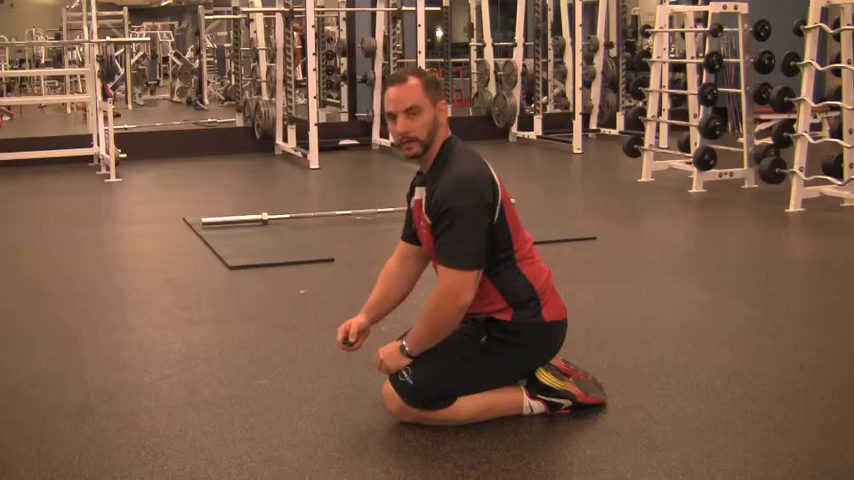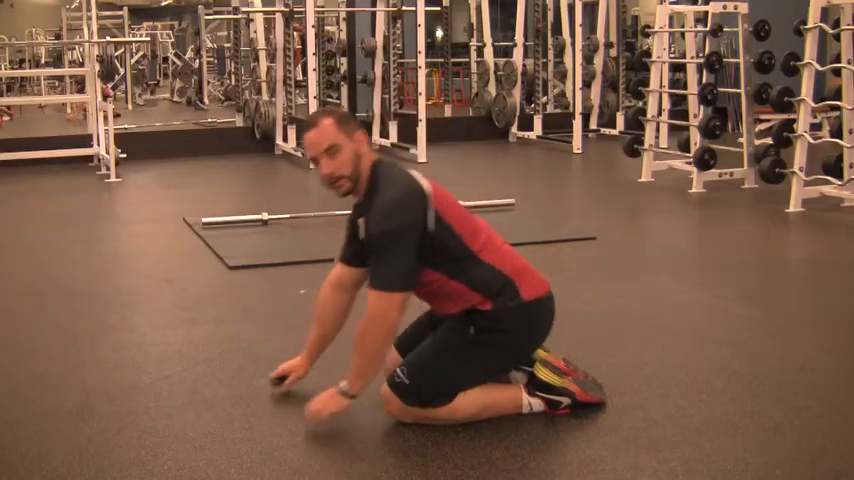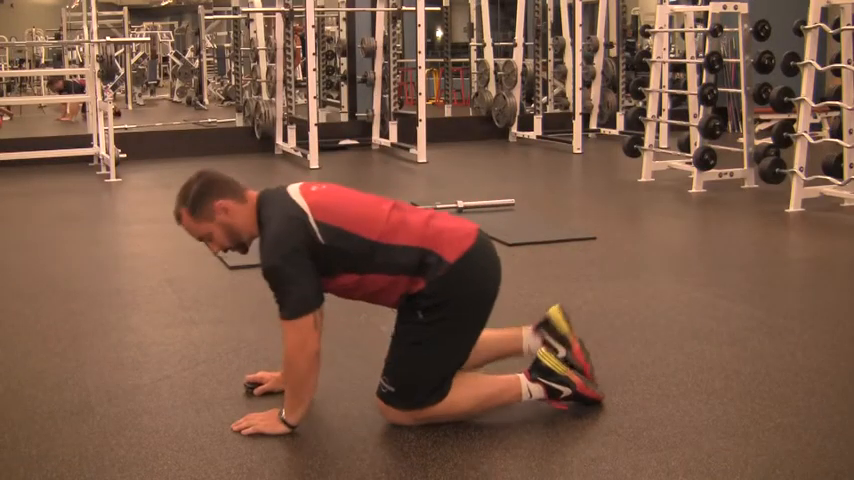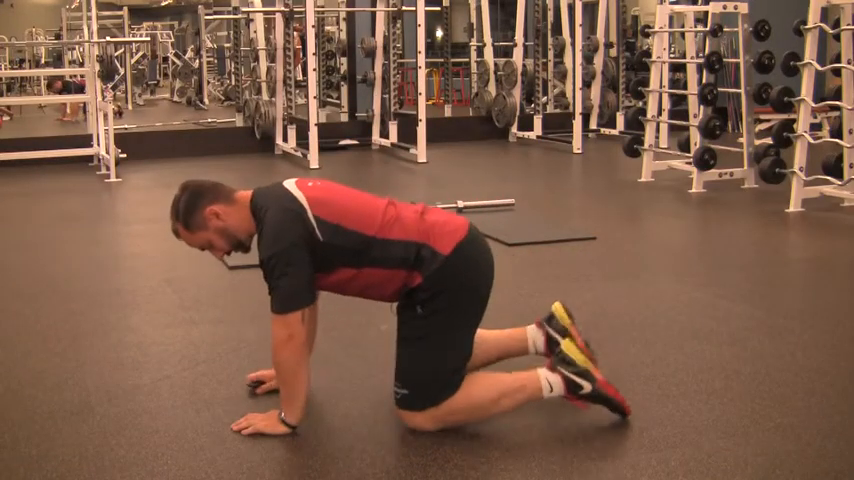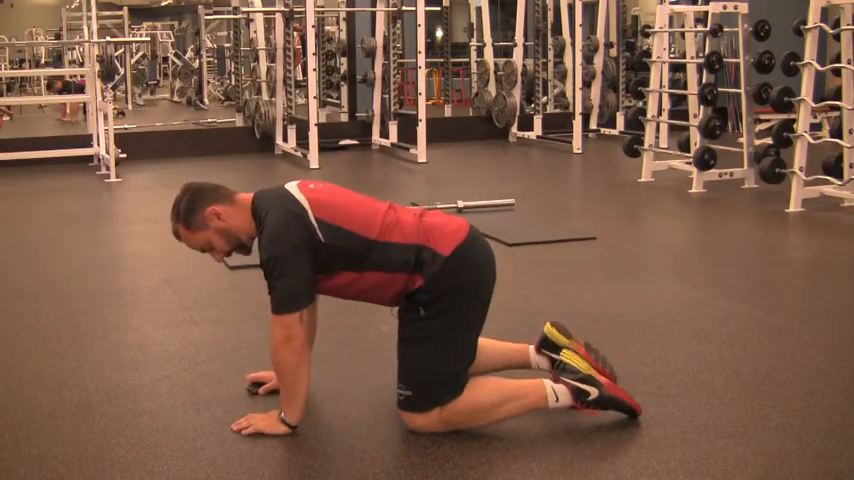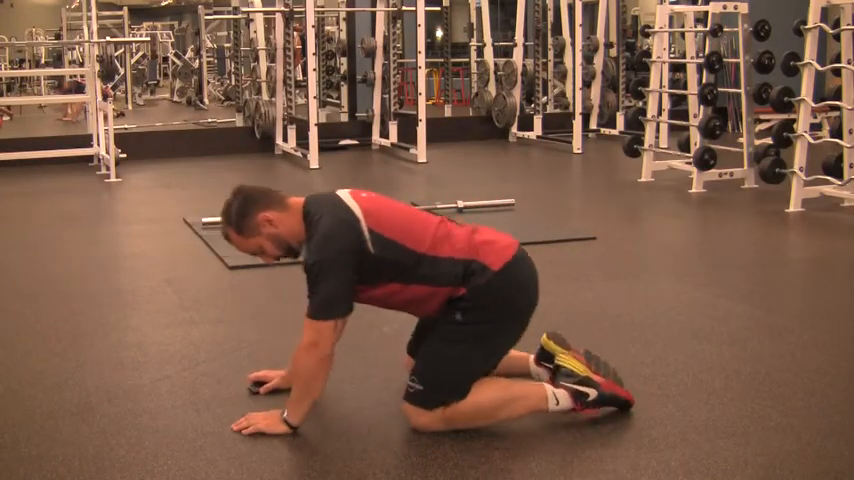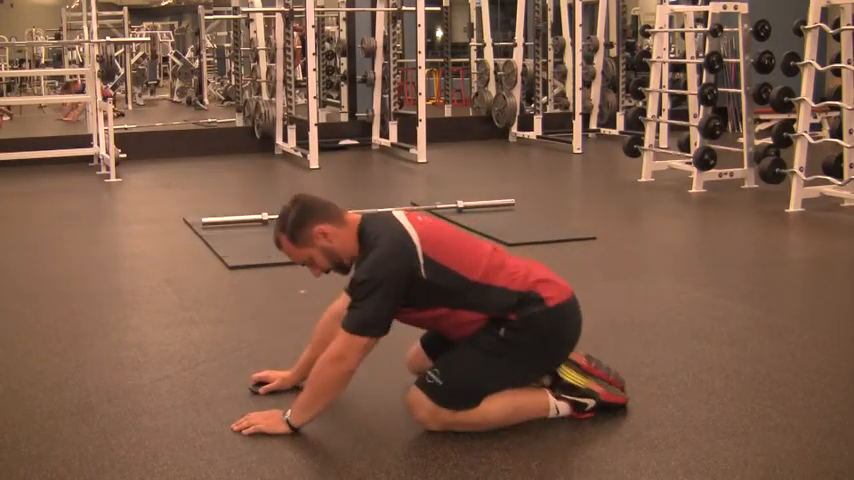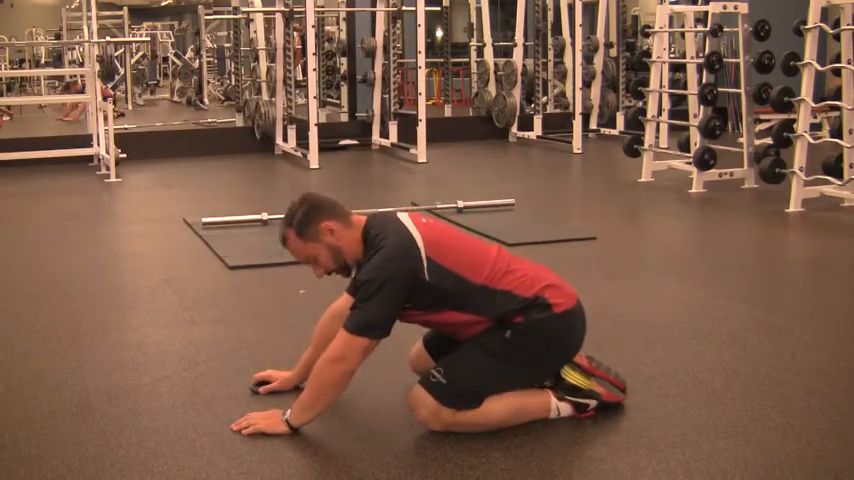
dt=0.7s
person 1, frame 1
left shoulder: (460, 183)
right shoulder: (427, 178)
left elbow: (456, 295)
right elbow: (407, 260)
left wrist: (406, 349)
right wrist: (365, 317)
left hip: (520, 324)
right hip: (497, 312)
left knee: (401, 399)
right knee: (409, 364)
left ankle: (537, 394)
right ankle: (523, 367)
person 1, frame 2
left shoulder: (393, 205)
right shoulder: (370, 203)
left elbow: (382, 319)
right elbow: (340, 286)
left wrist: (346, 391)
right wrist: (306, 359)
left hip: (511, 310)
right hip: (486, 302)
left knee: (401, 400)
right knee: (397, 361)
left ankle: (536, 392)
right ankle: (517, 362)
person 1, frame 3
left shoulder: (281, 239)
right shoulder: (287, 204)
left elbow: (305, 343)
right elbow: (307, 319)
left wrist: (288, 417)
right wrist: (291, 375)
left hip: (454, 273)
right hip: (464, 252)
left knee: (401, 406)
right knee: (433, 355)
left ankle: (538, 382)
right ankle: (539, 339)
person 1, frame 4
left shoulder: (279, 231)
right shoulder: (279, 203)
left elbow: (290, 334)
right elbow: (307, 305)
left wrist: (287, 416)
right wrist: (290, 374)
left hip: (447, 268)
right hip: (453, 249)
left knee: (421, 411)
right knee: (435, 357)
left ankle: (558, 378)
right ankle: (543, 336)
person 1, frame 5
left shoulder: (279, 232)
right shoulder: (281, 205)
left elbow: (290, 335)
right elbow: (303, 308)
left wrist: (287, 416)
right wrist: (290, 374)
left hip: (449, 271)
right hip: (454, 253)
left knee: (422, 412)
right knee: (435, 360)
left ankle: (564, 387)
right ankle: (545, 352)
person 1, frame 6
left shoulder: (329, 239)
right shoulder: (327, 211)
left elbow: (319, 343)
right elbow: (320, 314)
left wrist: (289, 418)
right wrist: (292, 373)
left hip: (495, 286)
right hip: (492, 268)
left knee: (425, 412)
right knee: (420, 365)
left ankle: (566, 391)
right ankle: (544, 362)
person 1, frame 7
left shoulder: (386, 257)
right shoulder: (379, 230)
left elbow: (343, 358)
right elbow: (341, 313)
left wrist: (291, 419)
right wrist: (295, 374)
left hip: (542, 317)
right hip: (529, 303)
left knee: (428, 407)
right knee: (420, 362)
left ankle: (567, 398)
right ankle: (549, 369)
person 1, frame 8
left shoulder: (390, 259)
right shoulder: (382, 232)
left elbow: (343, 358)
right elbow: (341, 313)
left wrist: (291, 420)
right wrist: (296, 375)
left hip: (546, 320)
right hip: (531, 306)
left knee: (430, 408)
right knee: (422, 361)
left ankle: (569, 398)
right ankle: (551, 369)
